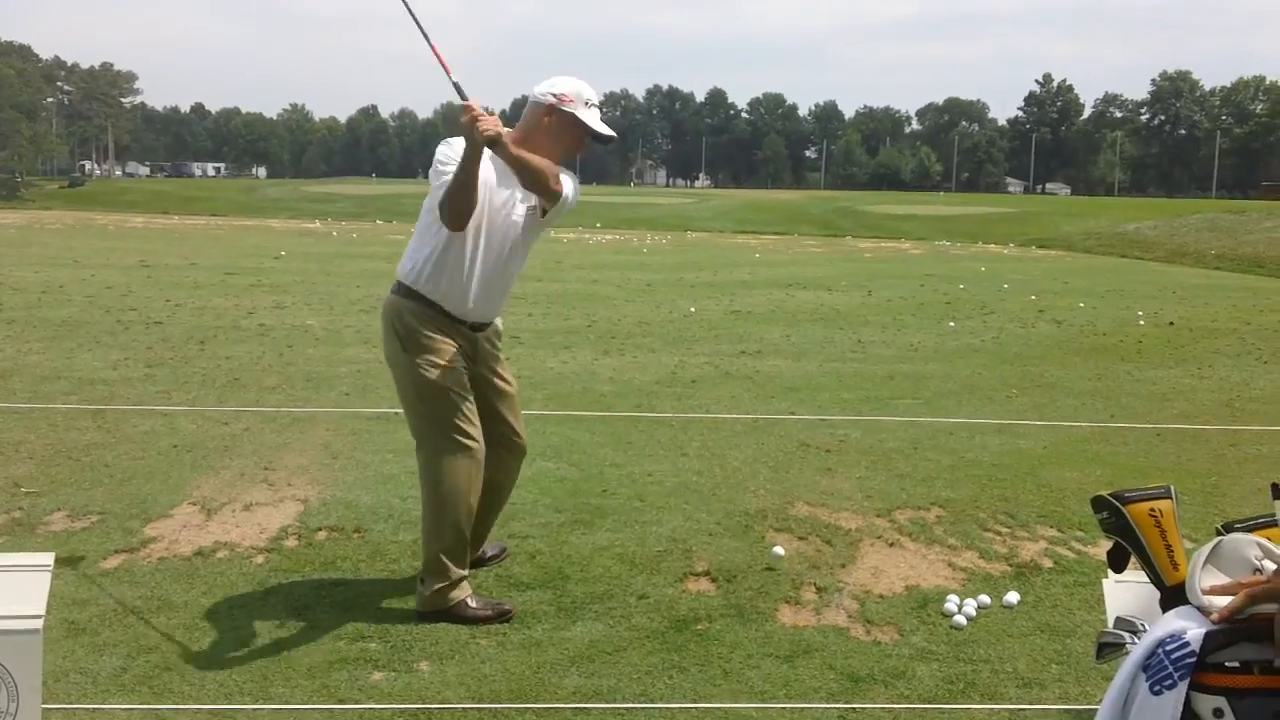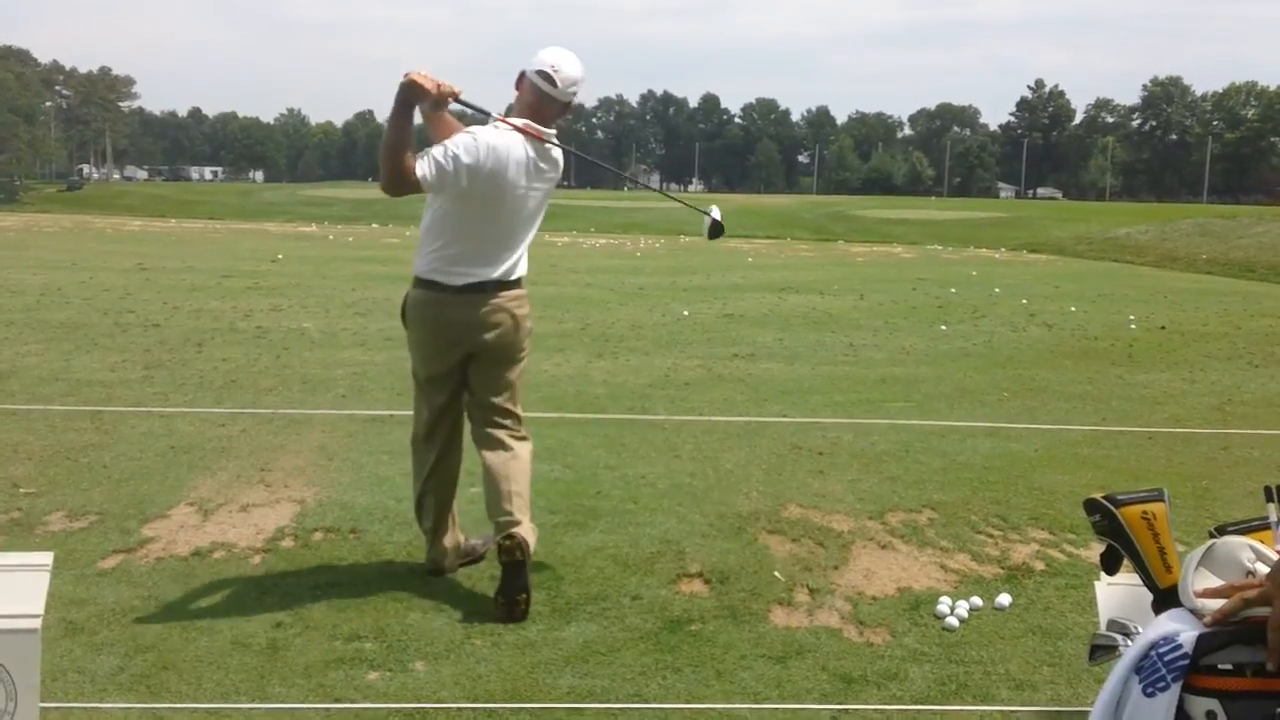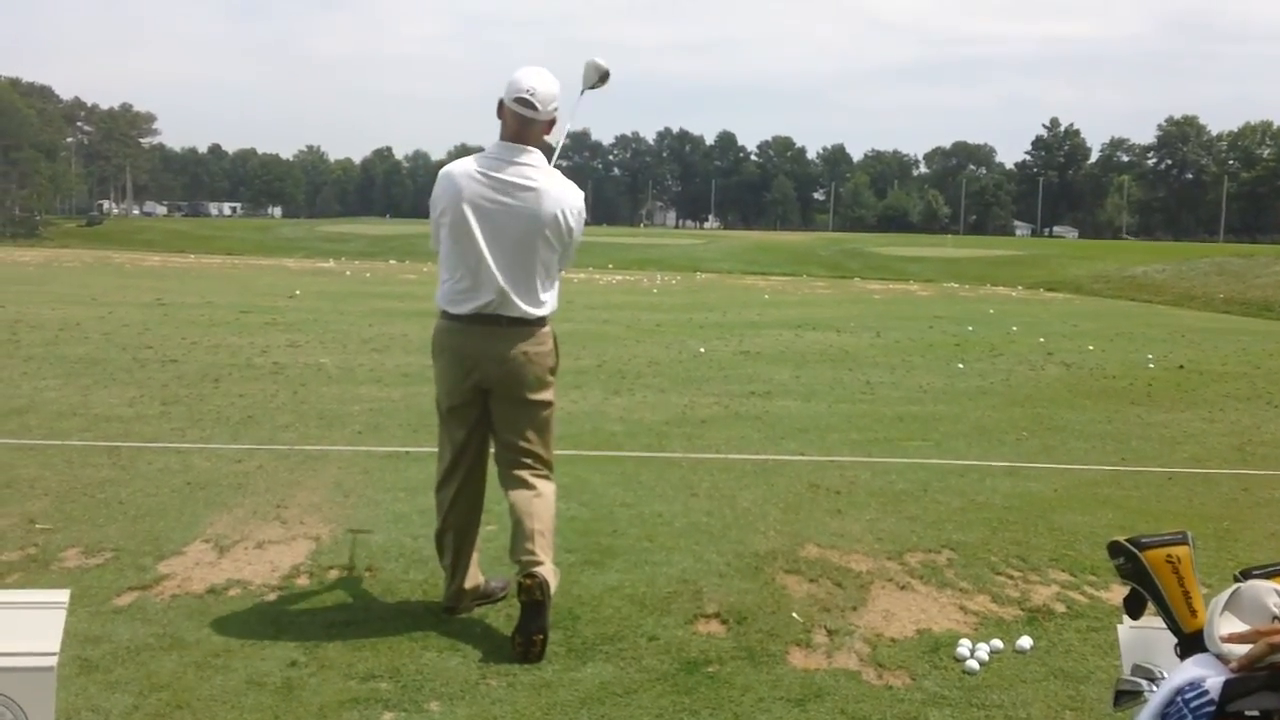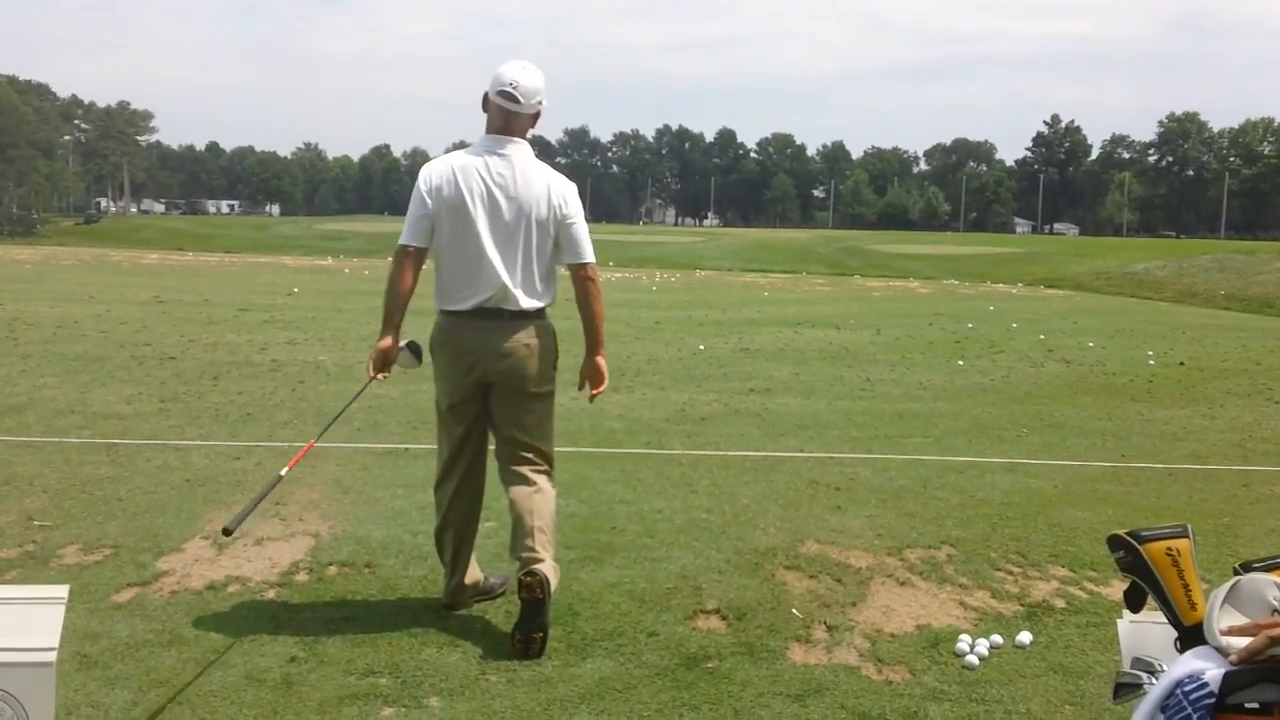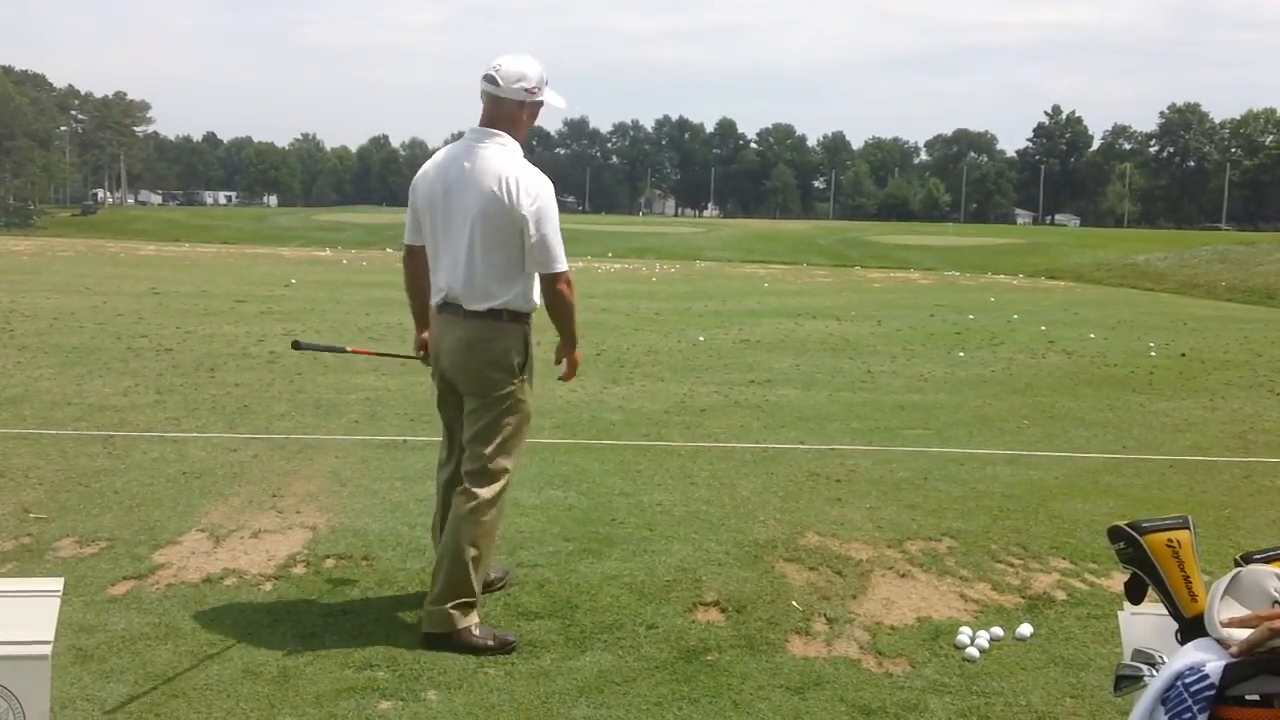
dt=1s
person 1, frame 1
left shoulder: (561, 183)
right shoulder: (456, 152)
left elbow: (540, 180)
right elbow: (454, 218)
left wrist: (503, 143)
right wrist: (477, 147)
left hip: (479, 330)
right hip: (422, 322)
left knee: (507, 447)
right knee: (457, 450)
left ankle: (465, 545)
right ankle: (442, 590)
person 1, frame 2
left shoulder: (482, 146)
right shoulder: (551, 159)
left elbow: (396, 182)
left wrist: (406, 103)
right wrist: (434, 106)
left hip: (435, 305)
right hip: (502, 308)
left knee: (436, 430)
right knee: (503, 428)
left ankle: (442, 545)
right ankle: (515, 538)
person 1, frame 3
left shoulder: (452, 178)
right shoulder: (567, 196)
left hip: (458, 338)
right hip: (526, 343)
left knee: (458, 466)
right knee: (528, 467)
left ankle: (460, 584)
right ankle: (535, 577)
person 1, frame 4
left shoulder: (440, 174)
right shoulder: (556, 186)
left elbow: (407, 258)
right elbow: (584, 274)
left wrist: (389, 333)
right wrist: (596, 350)
left hip: (457, 335)
right hip: (525, 339)
left knee: (458, 465)
right knee: (528, 464)
left ankle: (460, 580)
right ankle: (537, 573)
person 1, frame 5
left shoulder: (433, 169)
right shoulder: (527, 181)
left elbow: (414, 257)
right elbow: (554, 281)
left wrist: (423, 327)
right wrist: (570, 344)
left hip: (447, 330)
right hip: (497, 339)
left knee: (457, 462)
right knee: (485, 475)
left ankle: (461, 573)
right ankle: (448, 611)
